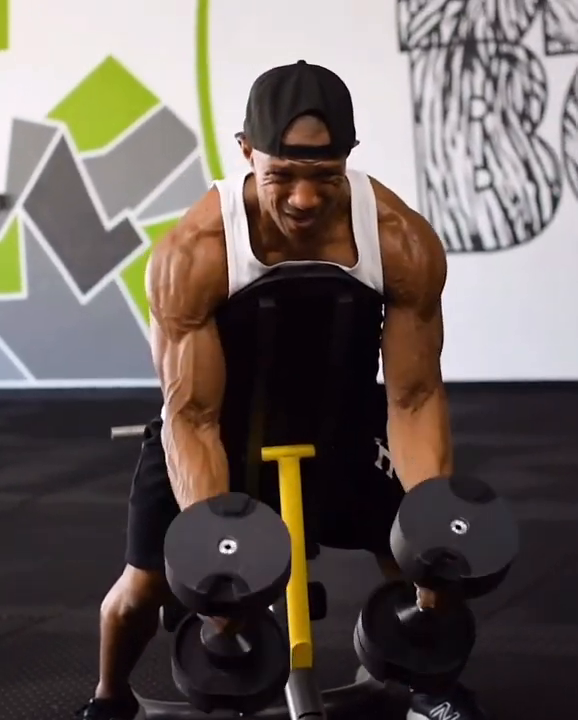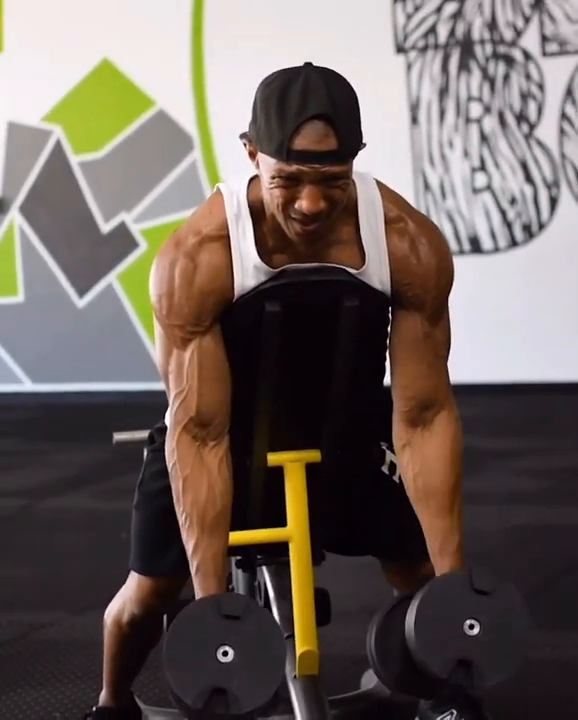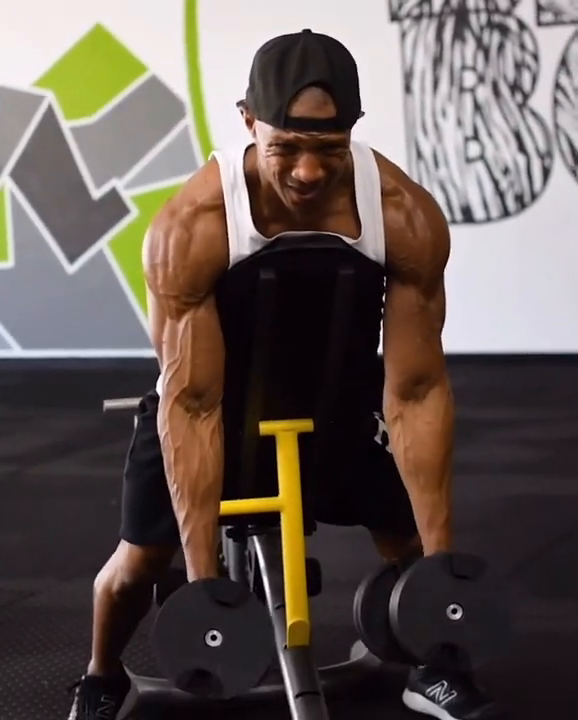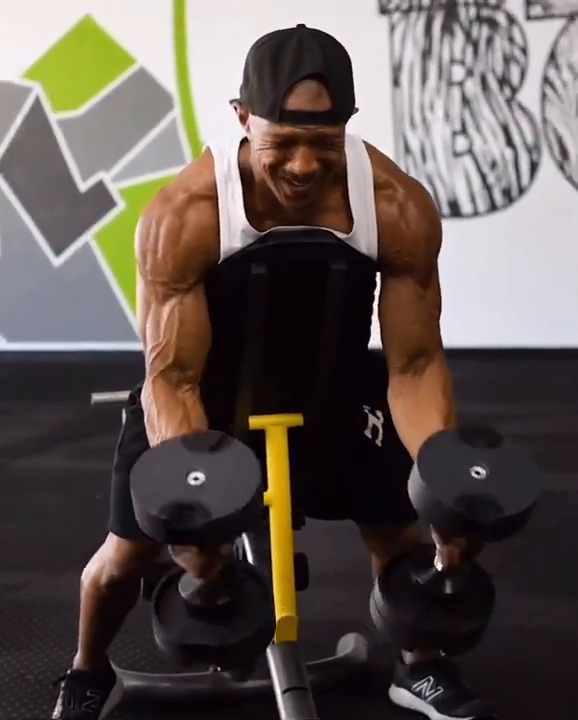
dt=0.4s
person 1, frame 1
left shoulder: (402, 240)
right shoulder: (190, 253)
left elbow: (413, 399)
right elbow: (191, 416)
right hip: (223, 411)
right knee: (145, 583)
person 1, frame 2
left shoulder: (412, 244)
right shoulder: (194, 258)
left elbow: (423, 415)
right elbow: (200, 432)
left wrist: (453, 574)
right wrist: (211, 597)
right hip: (221, 419)
left knee: (417, 568)
right knee: (149, 592)
person 1, frame 3
left shoulder: (408, 217)
right shoulder: (188, 226)
left elbow: (415, 390)
right elbow: (192, 404)
left wrist: (441, 554)
right wrist: (204, 577)
right hip: (215, 390)
left knee: (410, 540)
right knee: (140, 559)
person 1, frame 4
left shoulder: (400, 208)
right shoulder: (181, 215)
left elbow: (415, 364)
right elbow: (171, 376)
right hip: (210, 380)
left knee: (401, 530)
right knee: (127, 551)
